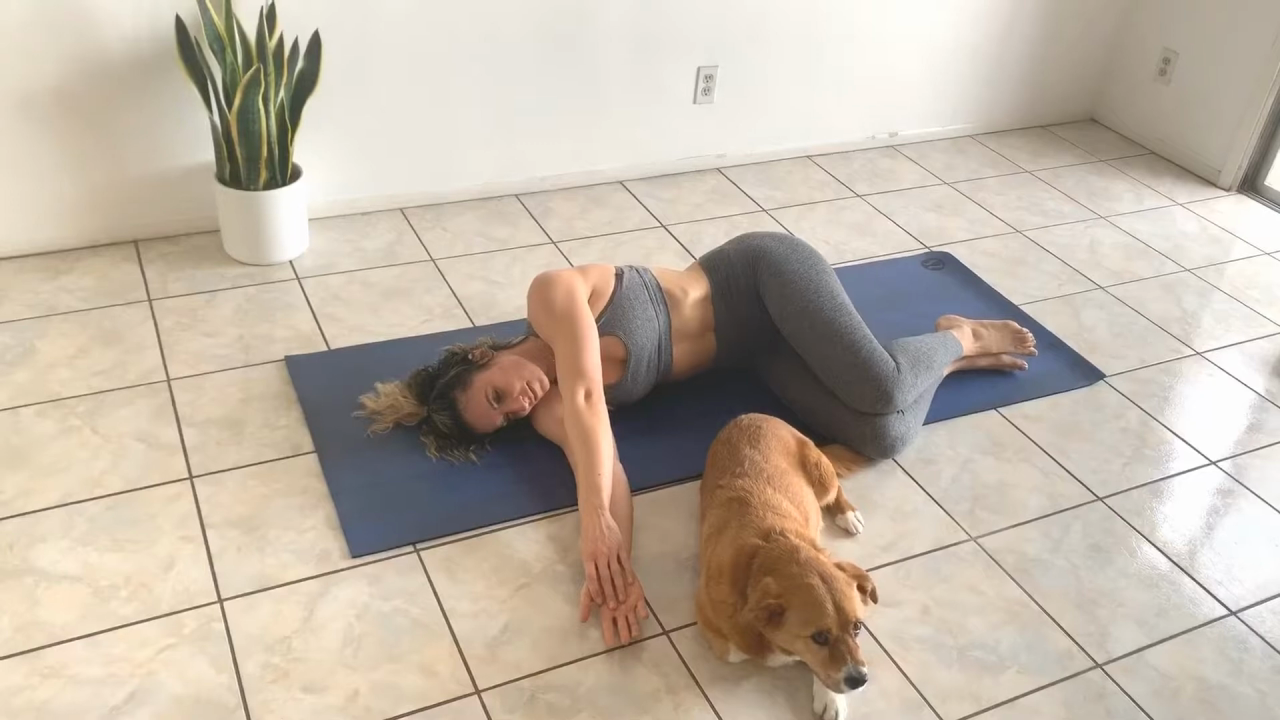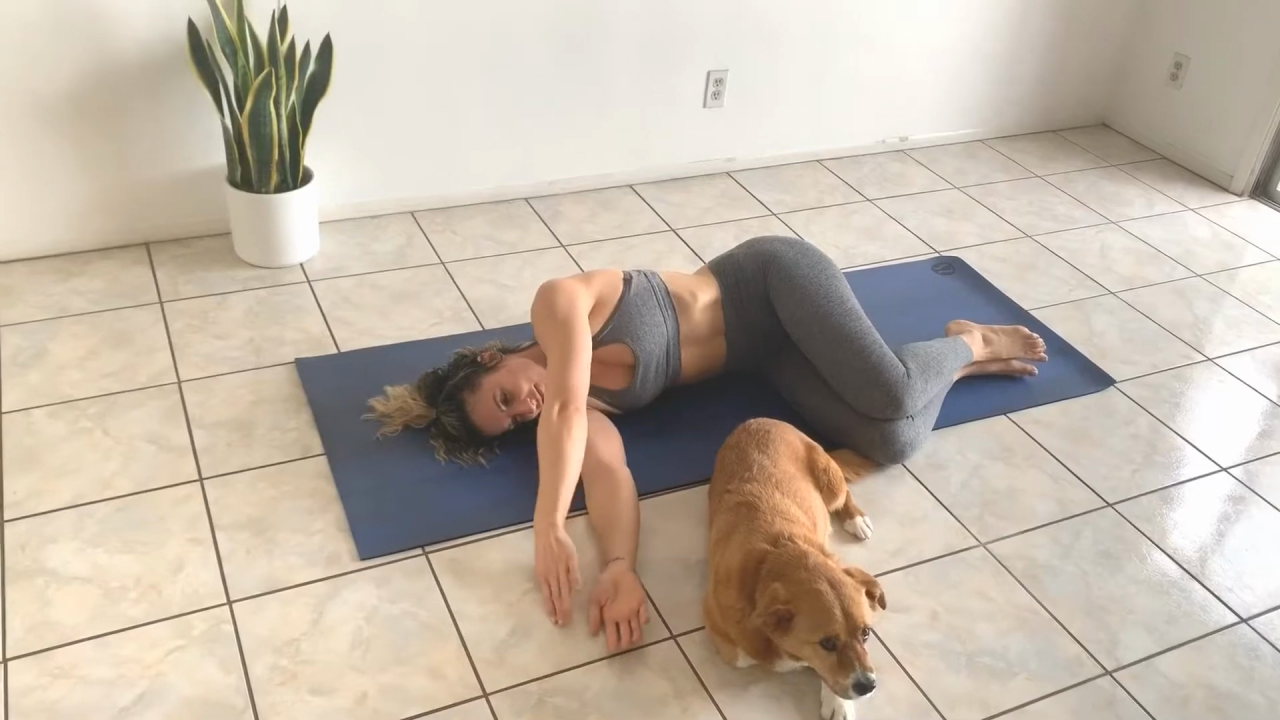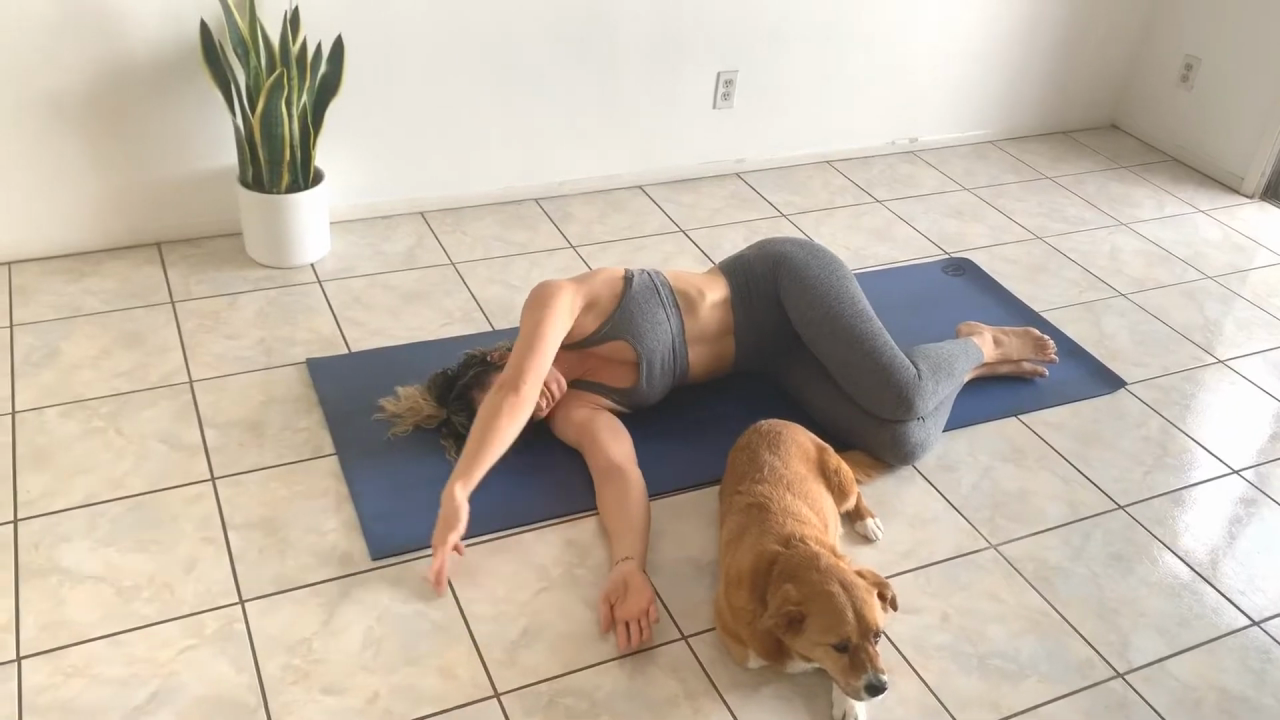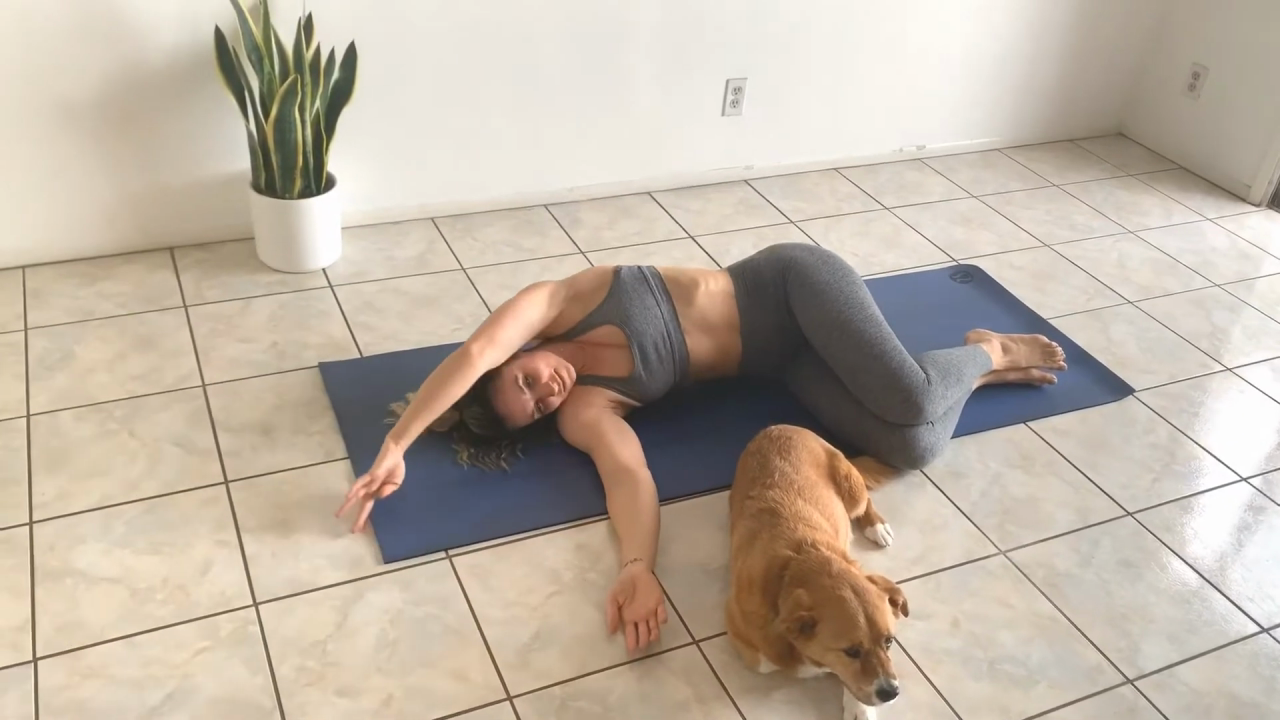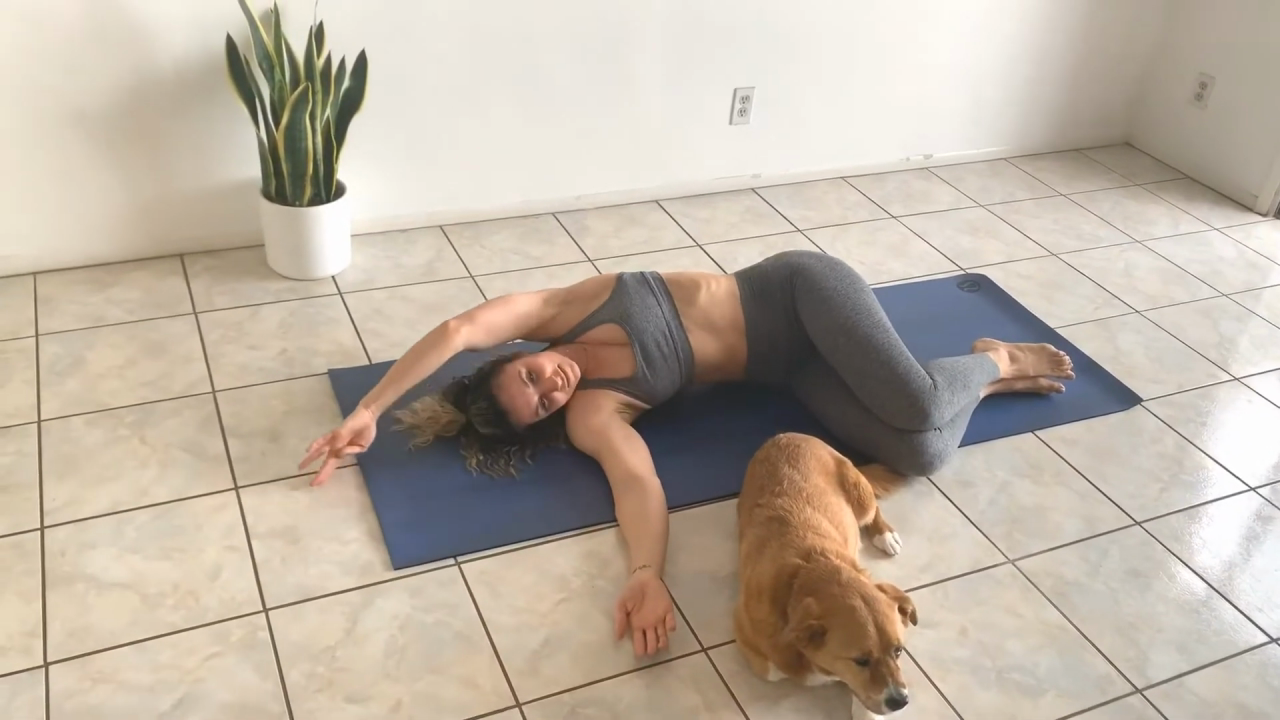
dt=0.5s
person 1, frame 1
left shoulder: (551, 294)
right shoulder: (550, 412)
left elbow: (588, 396)
right elbow: (603, 460)
left wrist: (596, 522)
right wrist: (617, 561)
left hip: (763, 274)
right hip: (750, 348)
left knee: (881, 392)
right knee: (881, 436)
left ankle: (957, 338)
right ankle: (950, 356)
person 1, frame 2
left shoulder: (557, 303)
right shoulder: (570, 415)
left elbow: (566, 407)
right elbow: (610, 470)
left wrist: (550, 529)
right wrist: (618, 565)
left hip: (773, 276)
right hip: (761, 352)
left knee: (890, 399)
right knee: (888, 441)
left ankle: (968, 342)
right ankle: (960, 361)
person 1, frame 3
left shoulder: (559, 303)
right shoulder: (577, 414)
left elbow: (516, 382)
right elbow: (619, 472)
left wrist: (455, 495)
right wrist: (628, 566)
left hip: (781, 276)
right hip: (769, 353)
left knee: (901, 399)
right knee: (900, 443)
left ankle: (980, 346)
right ankle: (972, 359)
person 1, frame 4
left shoulder: (552, 306)
right shoulder: (582, 411)
left elbow: (473, 354)
right elbow: (628, 474)
left wrist: (396, 441)
right wrist: (636, 567)
left hip: (790, 280)
right hip: (776, 357)
left knee: (910, 404)
right knee: (910, 445)
left ankle: (987, 351)
right ankle: (983, 366)
person 1, frame 5
left shoulder: (556, 310)
right shoulder: (591, 416)
left elbow: (459, 330)
right elbow: (637, 480)
right wrist: (646, 572)
left hip: (797, 288)
right hip: (783, 367)
left knee: (916, 409)
right knee: (916, 454)
left ankle: (992, 362)
right ankle: (986, 374)
